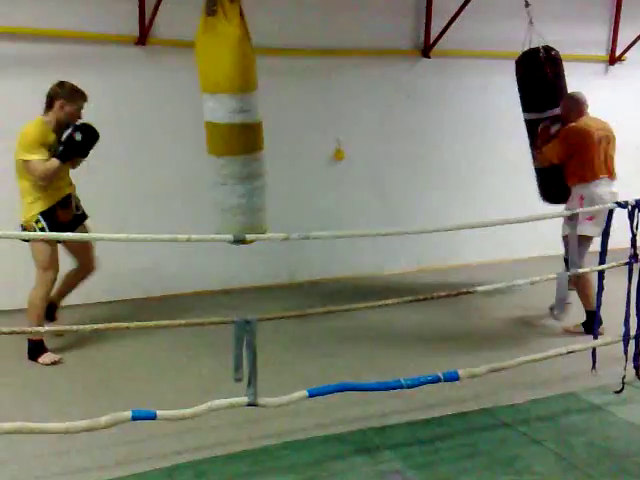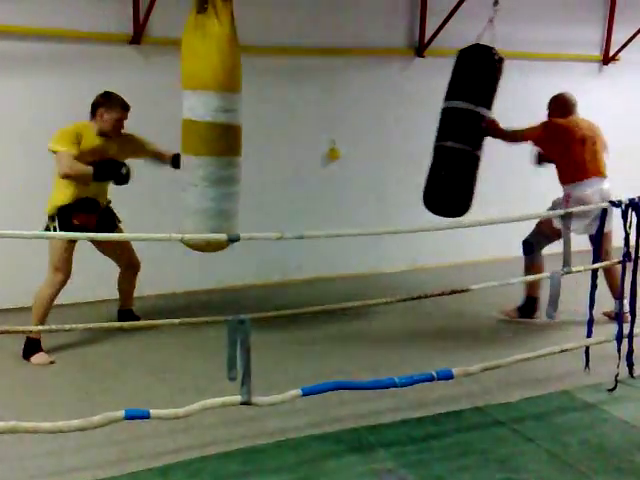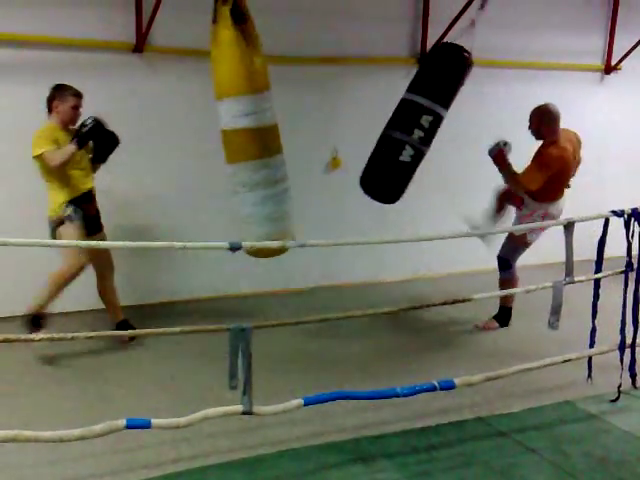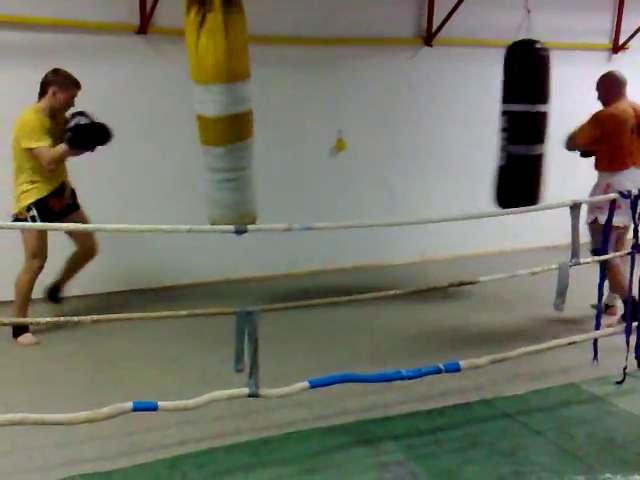
dt=0.7s
person 1, frame 1
left shoulder: (62, 130)
right shoulder: (31, 133)
left elbow: (72, 163)
right elbow: (41, 176)
left wrist: (81, 148)
right wrist: (64, 152)
left hip: (67, 205)
right hip: (41, 212)
left knee: (88, 265)
right knee: (48, 275)
left ankle: (51, 306)
right ankle: (35, 345)
person 1, frame 2
left shoulder: (119, 139)
right shoulder: (71, 133)
left elbow: (152, 152)
right elbow: (64, 169)
left wrist: (177, 160)
right wrist: (100, 172)
left hip: (97, 210)
right hip: (67, 211)
left knee: (130, 263)
right knee: (58, 277)
left ankle: (126, 312)
right ankle: (31, 343)
person 1, frame 3
left shoulder: (73, 136)
right shoulder: (45, 136)
left elbow: (89, 169)
right elbow: (55, 164)
left wrist: (102, 152)
right wrist: (79, 143)
left hip: (84, 207)
right hip: (67, 208)
left knee: (105, 267)
right knee: (76, 263)
left ankle: (121, 324)
right ankle: (35, 315)
person 1, frame 4
left shoulder: (57, 116)
right shoulder: (29, 121)
left elbow: (69, 151)
right elbow: (49, 162)
left hip: (61, 191)
right hip: (34, 198)
left knee: (89, 247)
right knee: (35, 261)
left ankle: (56, 288)
right ankle: (19, 326)
person 2, frame 1
left shoulder: (572, 132)
right shoulder: (606, 128)
left elbow: (540, 160)
left wrist: (543, 140)
left hip: (587, 196)
right hip: (608, 193)
left knee: (574, 260)
right knee: (574, 252)
left ankle: (593, 321)
person 2, frame 2
left shoulder: (558, 127)
right shoulder: (592, 127)
left elbow: (515, 137)
left wrist: (494, 129)
right wrist: (554, 158)
left hip: (578, 197)
right hip: (603, 192)
left knee: (532, 245)
right knee: (605, 256)
left ankle: (529, 306)
right ankle: (621, 309)
person 2, frame 3
left shoulder: (550, 155)
right shoulder: (571, 137)
left elbow: (522, 185)
right elbow: (577, 161)
left wrist: (502, 163)
left hip: (542, 210)
right hip: (533, 196)
left knee: (506, 258)
right knee: (505, 194)
left ankle: (503, 315)
person 2, frame 4
left shoulder: (606, 116)
left elbow: (571, 143)
left wrist: (586, 143)
left hip: (614, 186)
left knee: (602, 249)
right knee: (617, 246)
